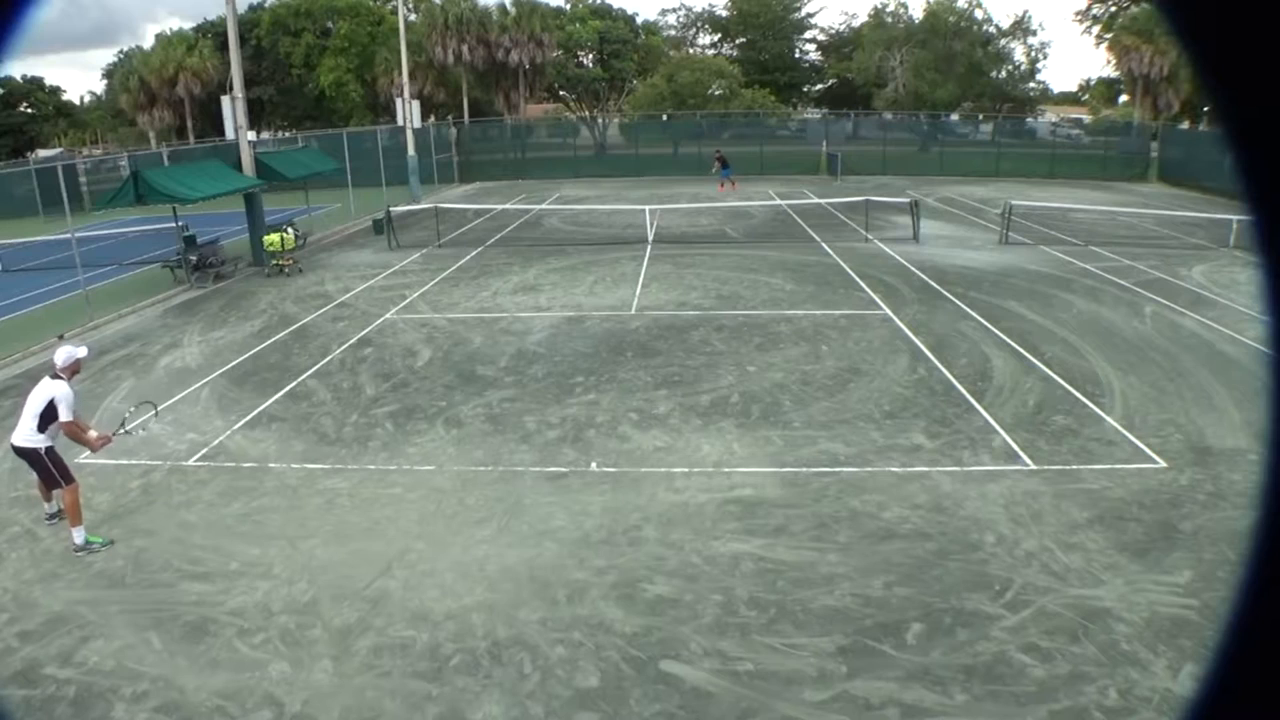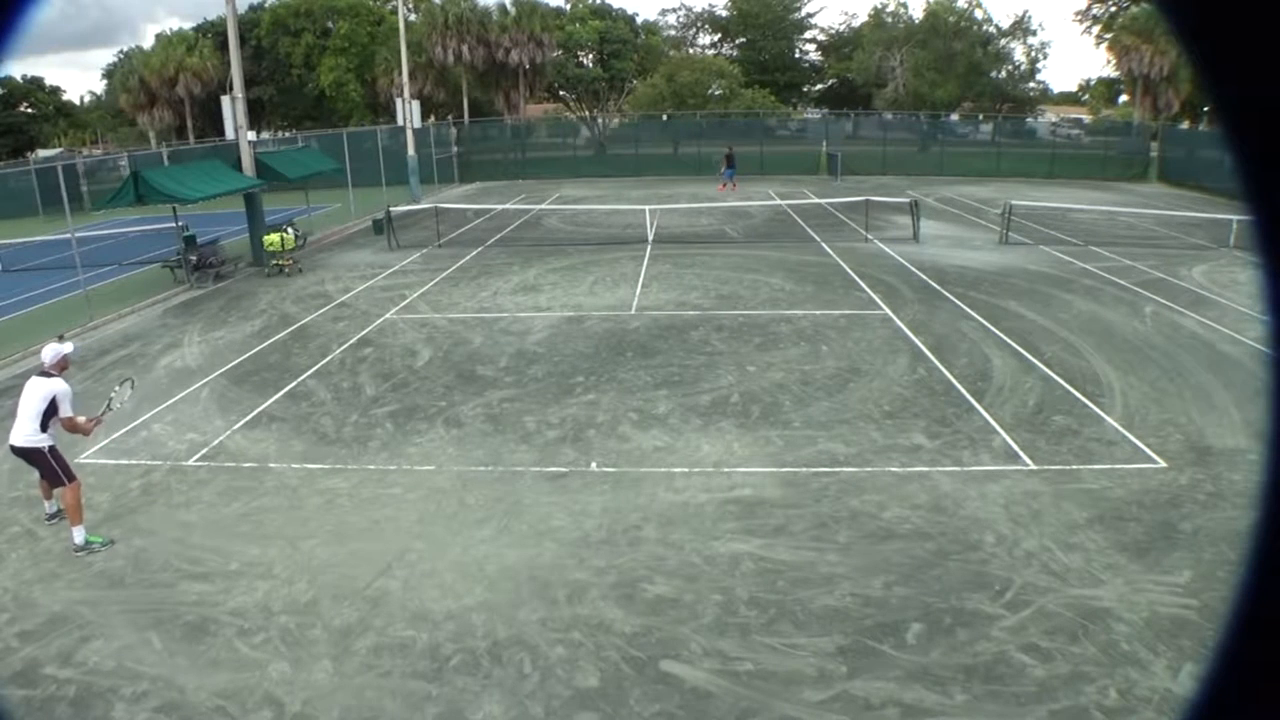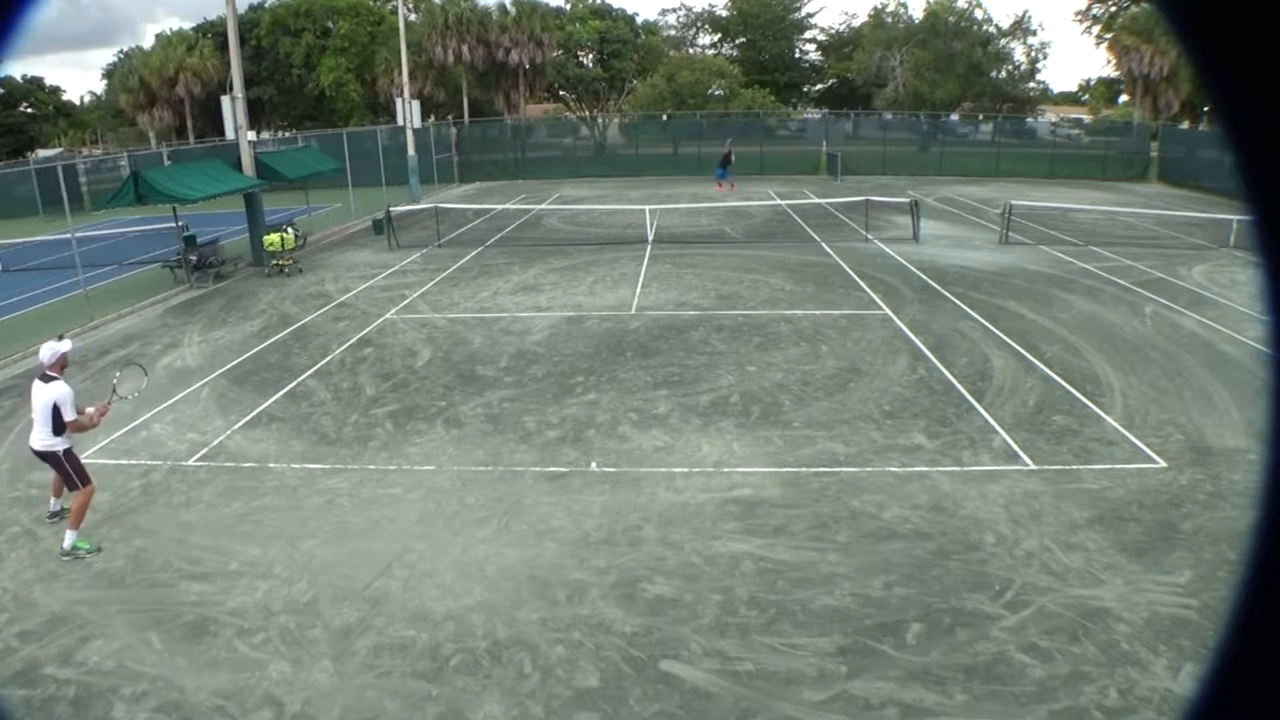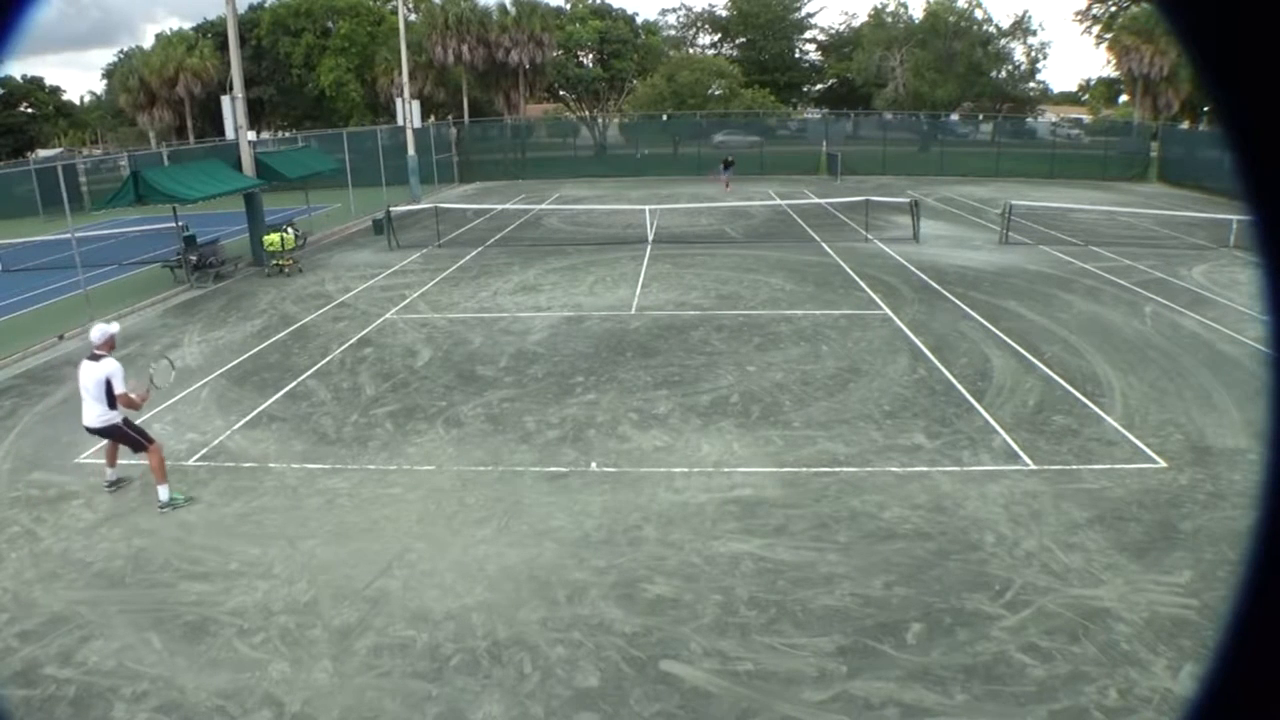
dt=0.7s
person 1, frame 1
left shoulder: (51, 381)
right shoulder: (63, 390)
left elbow: (70, 417)
right elbow: (68, 429)
left wrist: (93, 434)
right wrist: (90, 444)
left hip: (21, 440)
right hip: (34, 445)
left knee: (45, 474)
right knee: (70, 487)
left ankle: (51, 512)
right ankle: (80, 541)
person 1, frame 2
left shoulder: (35, 380)
right shoulder: (60, 386)
right elbow: (67, 425)
left wrist: (81, 420)
right wrist: (85, 430)
left hip: (17, 442)
right hip: (36, 444)
left knee: (47, 470)
right knee: (72, 485)
left ankle: (51, 511)
right ankle: (81, 541)
person 1, frame 3
left shoulder: (40, 381)
right shoulder: (62, 390)
right elbow: (73, 426)
left wrist: (89, 411)
right wrist: (93, 423)
left hip: (38, 443)
right hip: (53, 447)
left knee: (65, 467)
right knee: (85, 490)
left ankle: (55, 509)
right ankle: (69, 546)
person 1, frame 4
left shoulder: (84, 364)
right shoulder: (112, 365)
right elbow: (123, 400)
left wrist: (132, 395)
right wrist: (139, 403)
left hip: (90, 423)
right hip: (108, 422)
left knee: (114, 438)
right knee: (154, 449)
left ankle: (111, 479)
right ankle: (165, 498)
